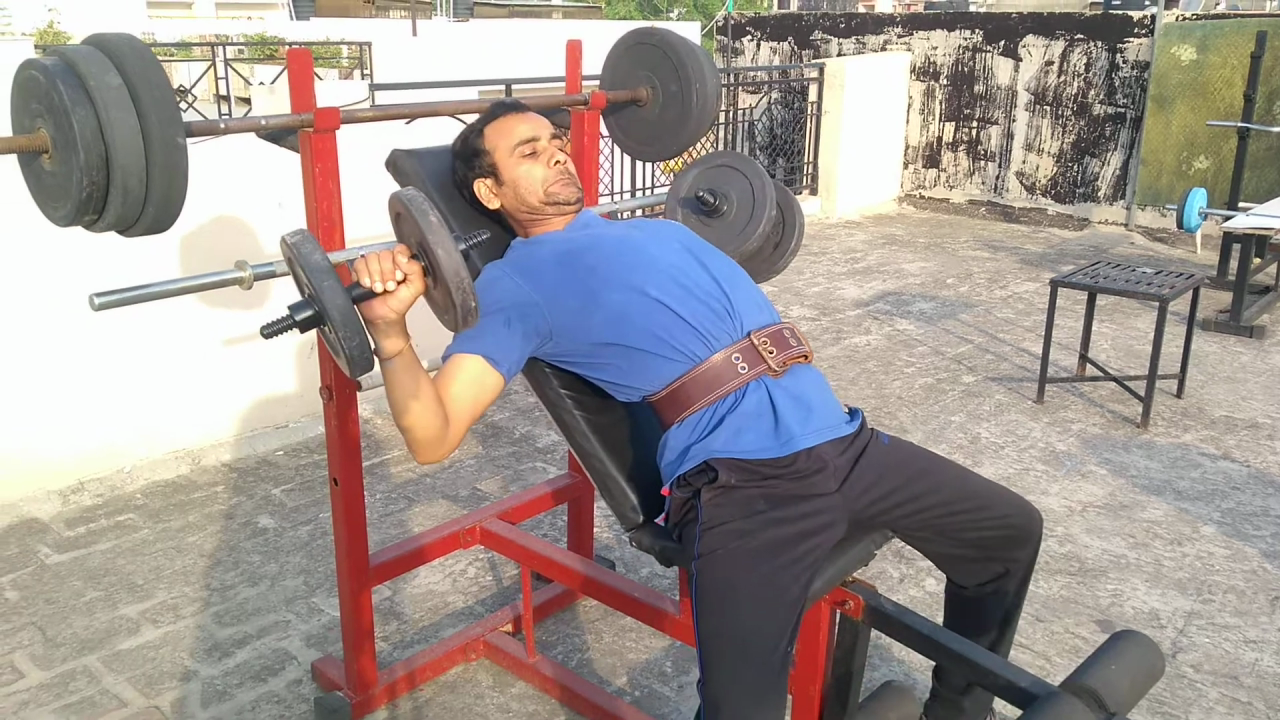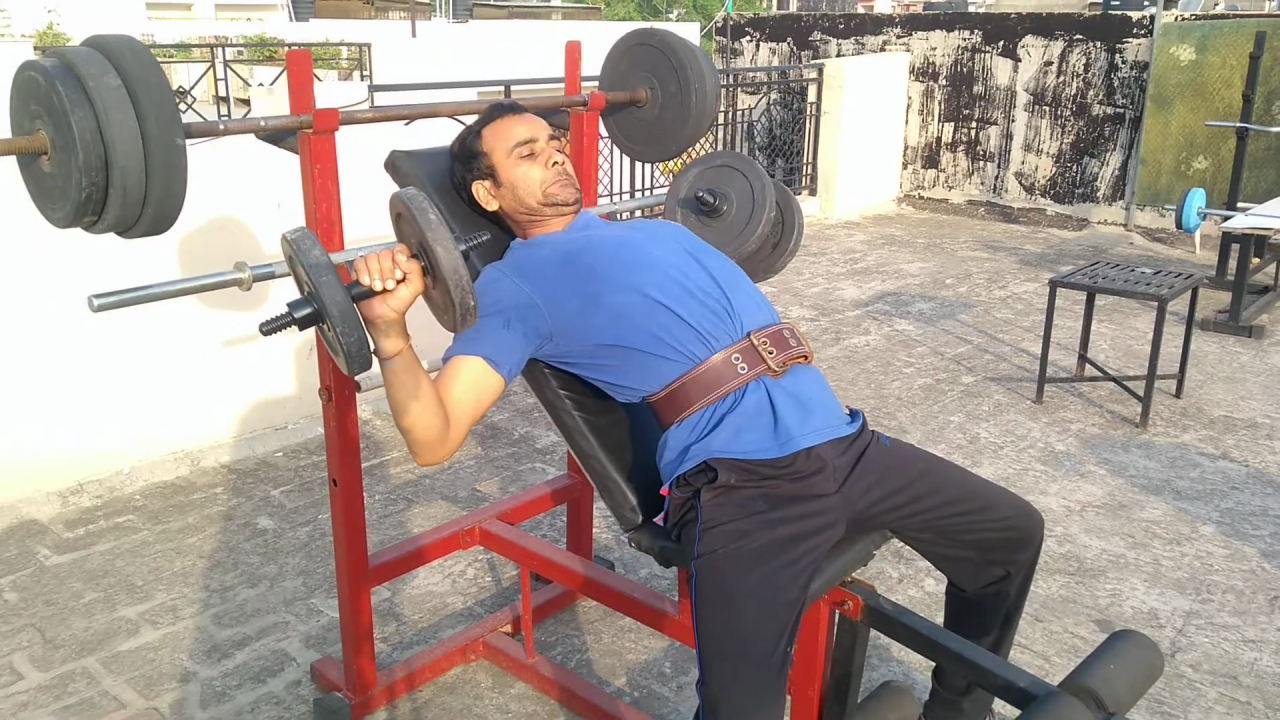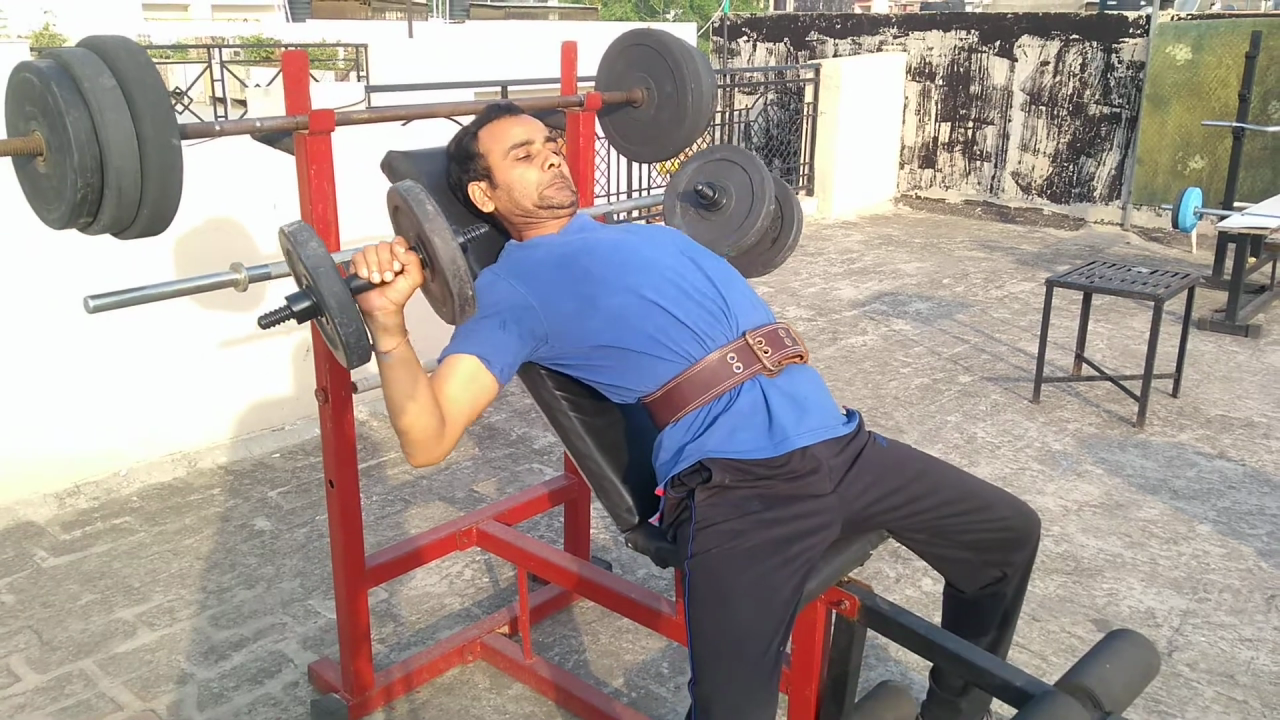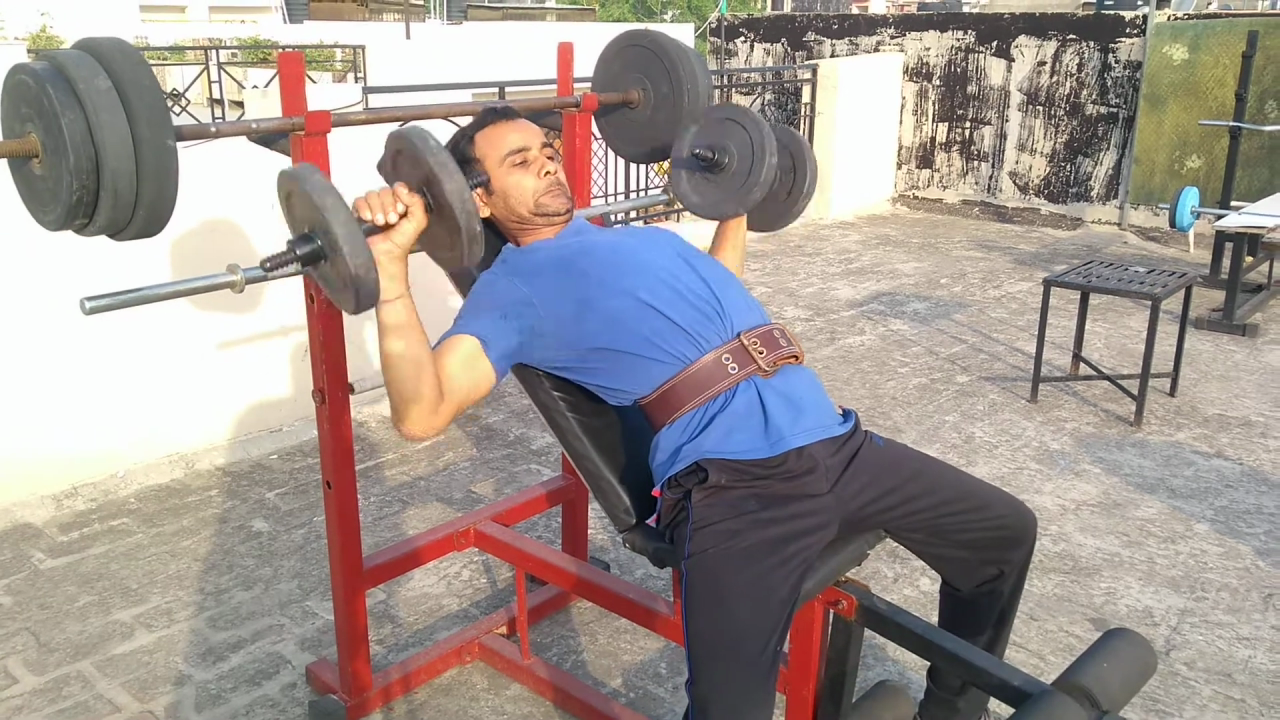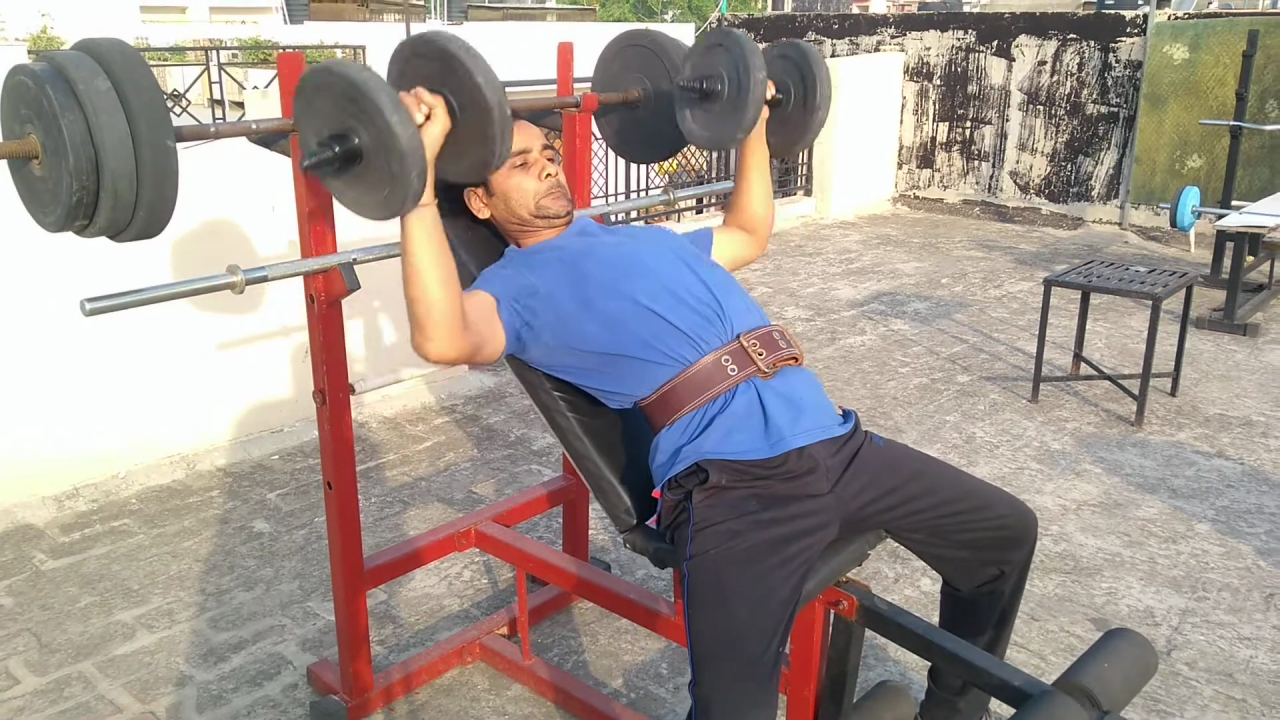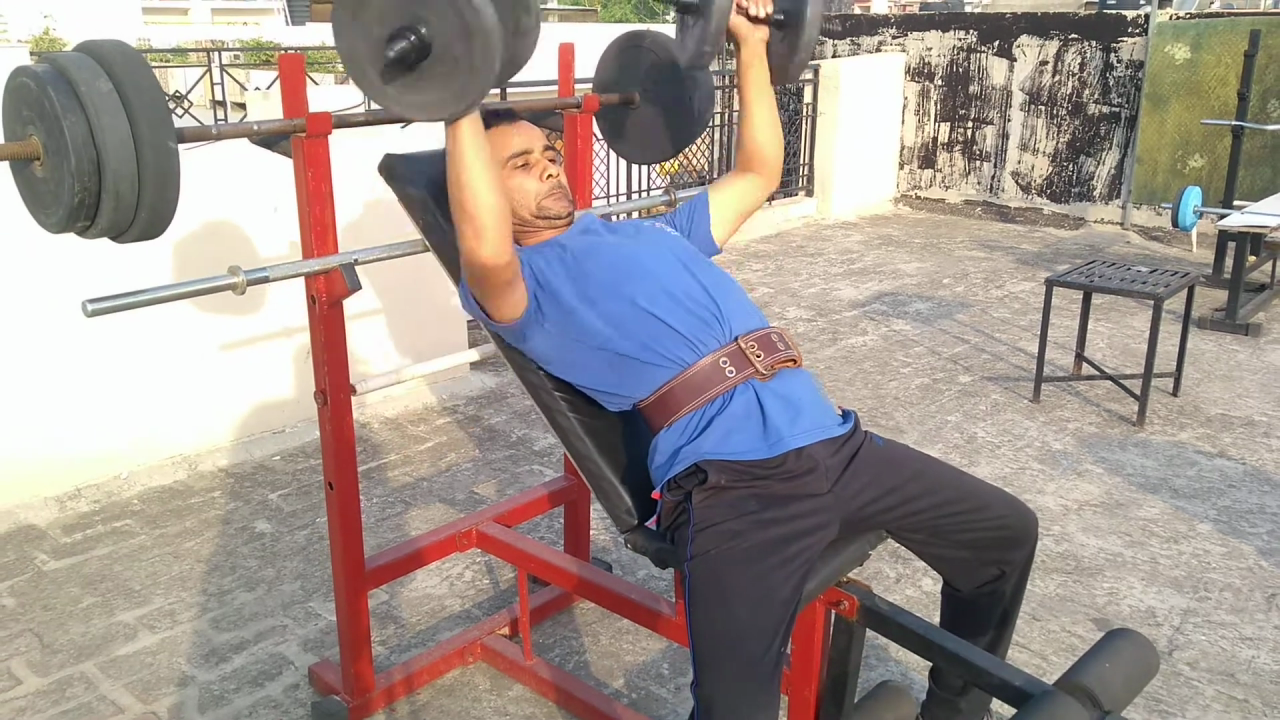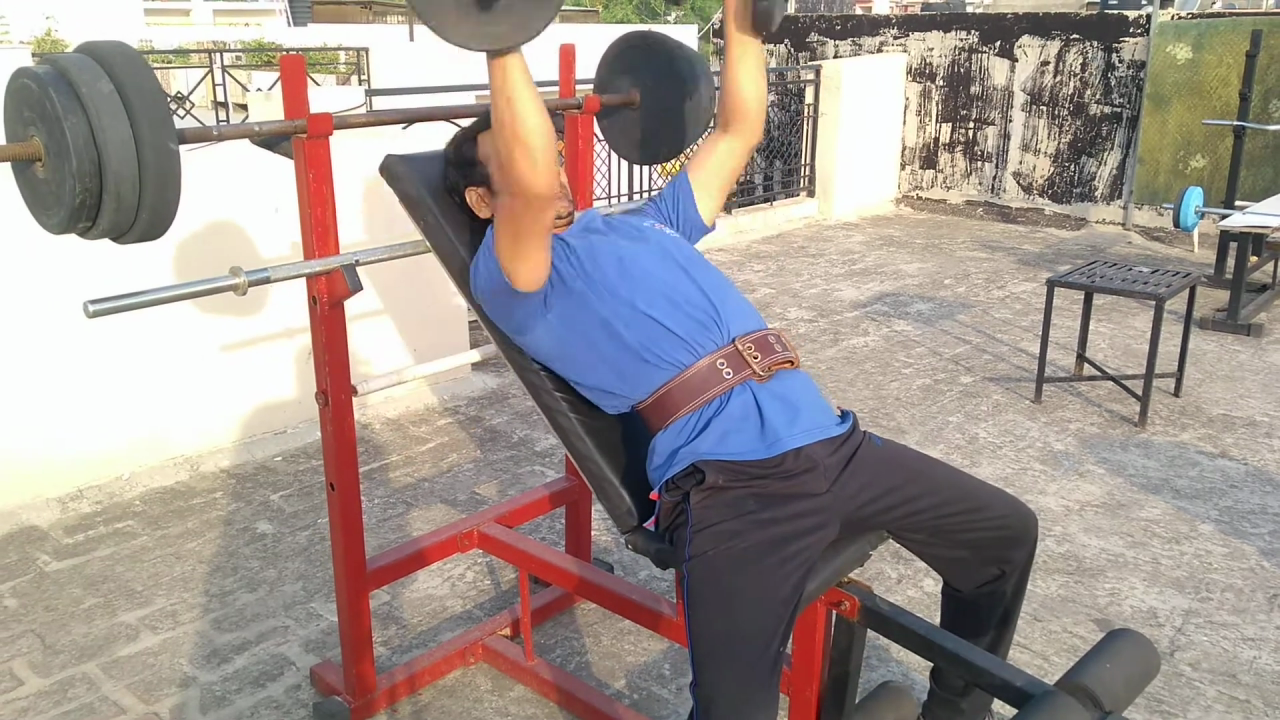
dt=0.1s
person 1, frame 1
left shoulder: (648, 228)
right shoulder: (515, 282)
right elbow: (434, 435)
right wrist: (388, 325)
left hip: (840, 437)
right hip: (739, 478)
left knee: (1011, 530)
person 1, frame 2
left shoulder: (648, 230)
right shoulder: (514, 285)
right elbow: (433, 437)
right wrist: (388, 325)
left hip: (839, 438)
right hip: (739, 479)
left knee: (1013, 533)
person 1, frame 3
left shoulder: (642, 232)
right shoulder: (511, 286)
right elbow: (427, 437)
right wrist: (386, 317)
left hip: (834, 438)
right hip: (735, 480)
left knee: (1009, 533)
person 1, frame 4
left shoulder: (634, 236)
right shoulder: (511, 287)
left elbow: (724, 270)
right elbow: (423, 410)
right wrist: (392, 267)
left hip: (828, 436)
right hip: (727, 480)
left knee: (1005, 532)
person 1, frame 5
left shoulder: (637, 238)
right shoulder: (516, 284)
left elbow: (749, 234)
right elbow: (448, 337)
left wrist: (752, 124)
right wrist: (418, 171)
left hip: (832, 440)
right hip: (732, 483)
left knee: (1006, 533)
person 1, frame 6
left shoulder: (647, 229)
right shoulder: (522, 281)
left elbow: (757, 175)
right elbow: (486, 256)
right wrist: (461, 106)
left hip: (831, 438)
right hip: (732, 482)
left knee: (1008, 532)
person 1, frame 7
left shoulder: (642, 226)
right shoulder: (517, 272)
left elbow: (736, 136)
right elbow: (529, 186)
left hip: (828, 439)
right hip: (731, 483)
left knee: (1007, 532)
